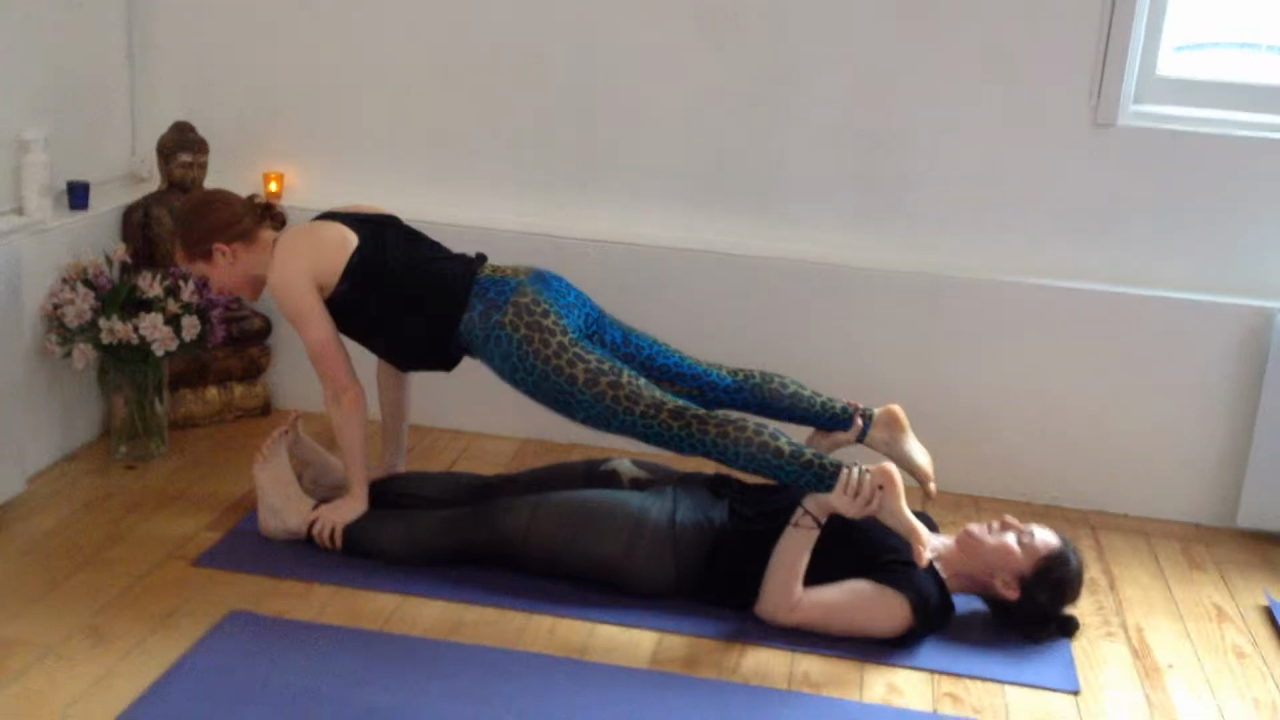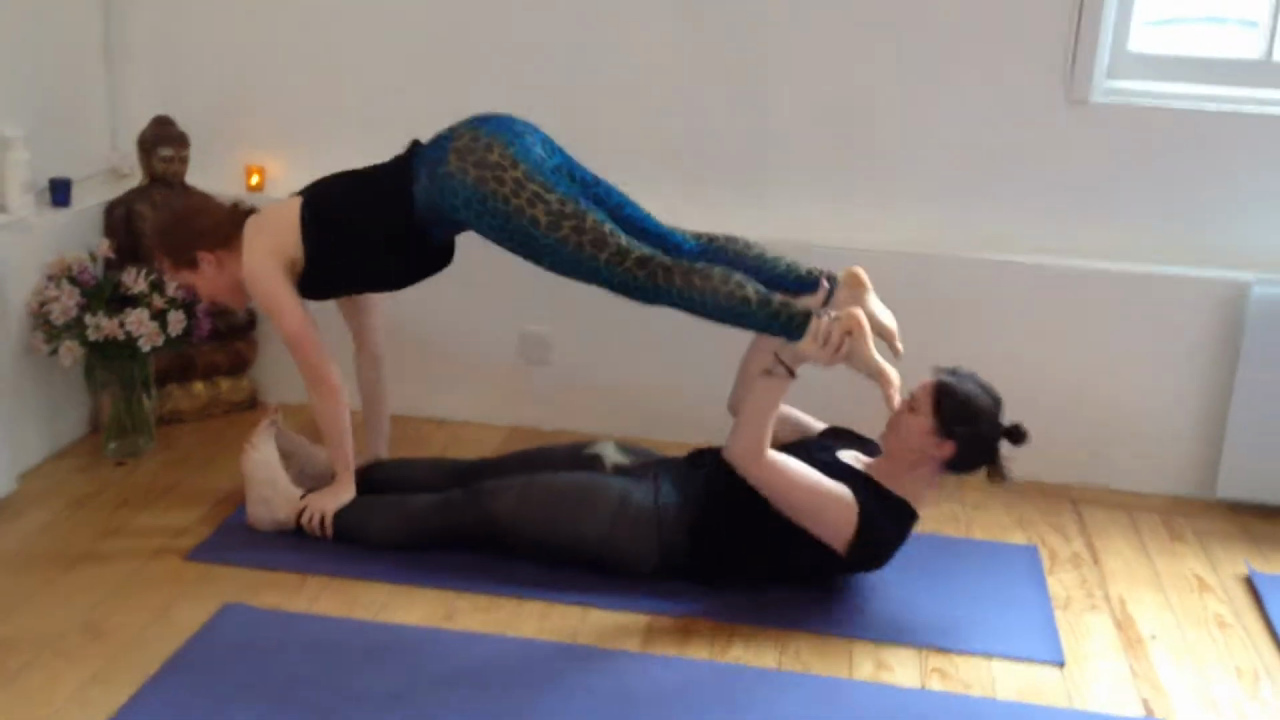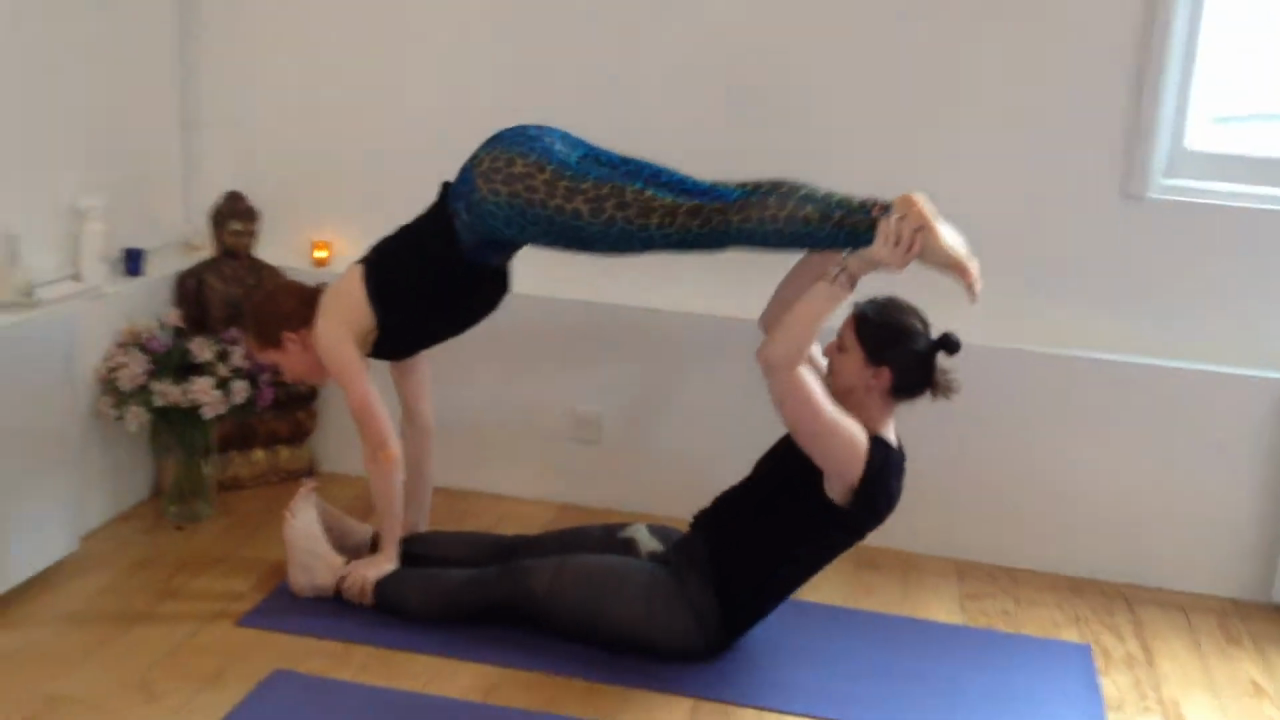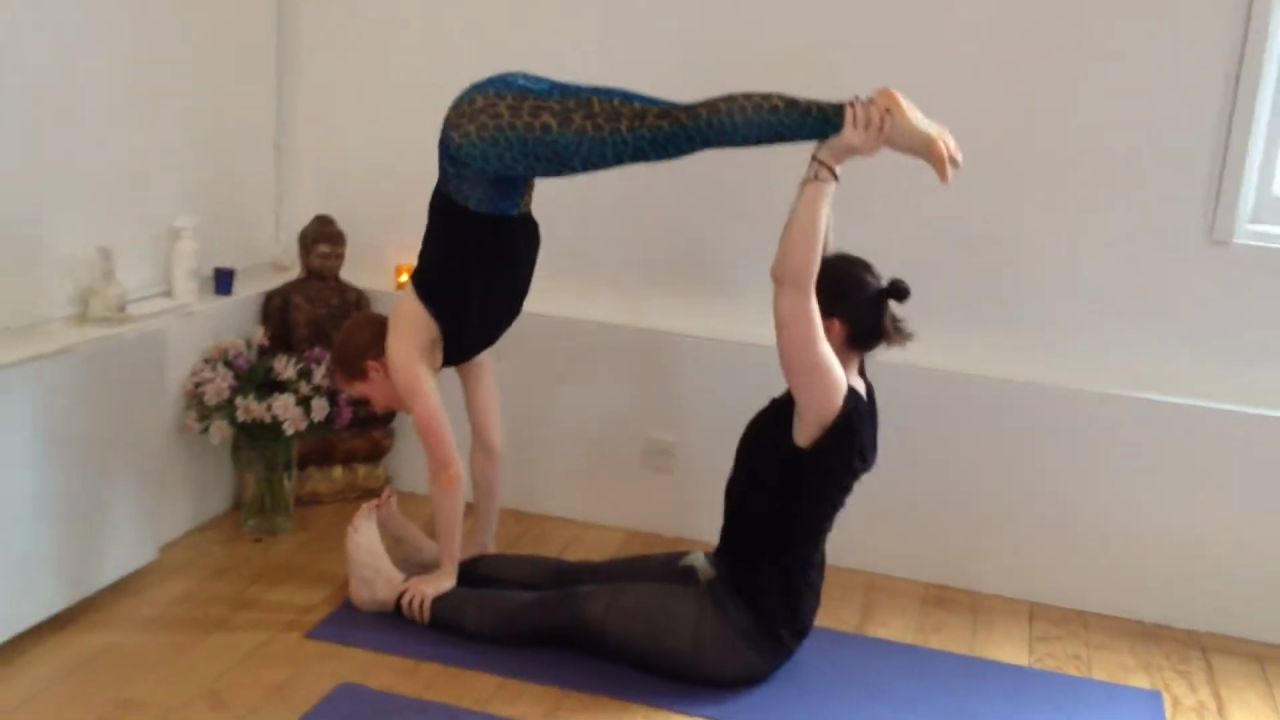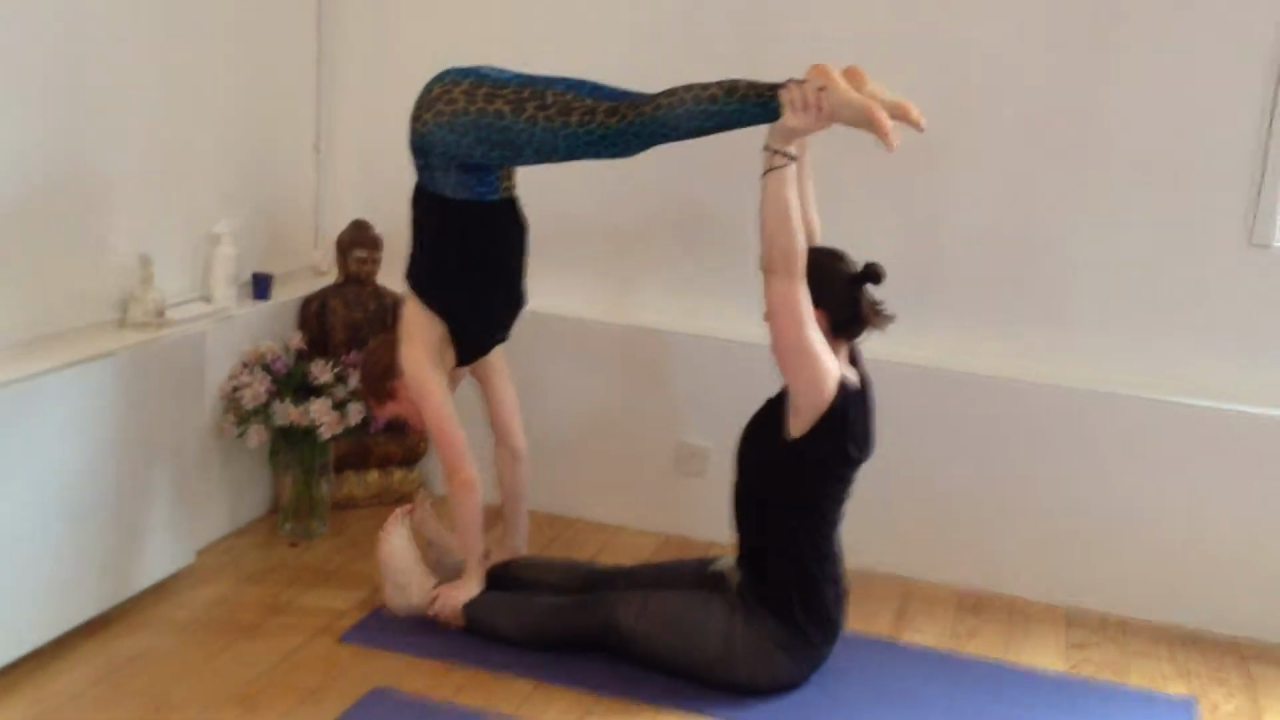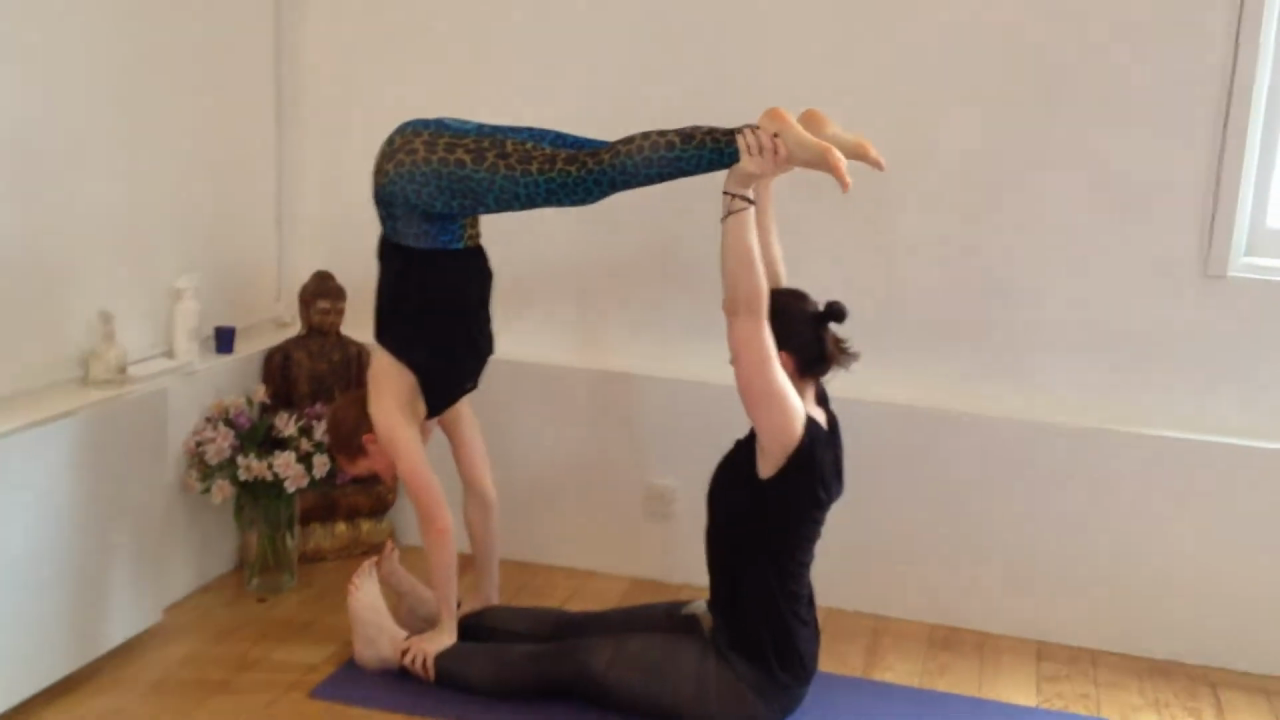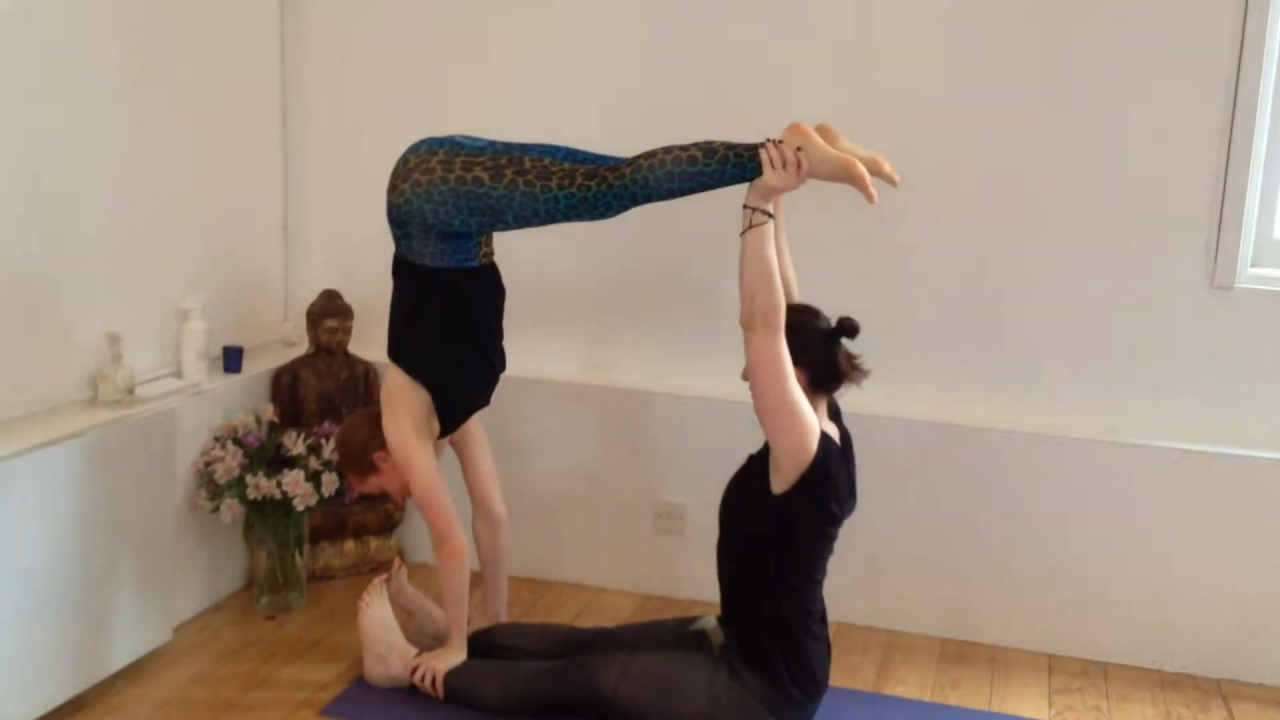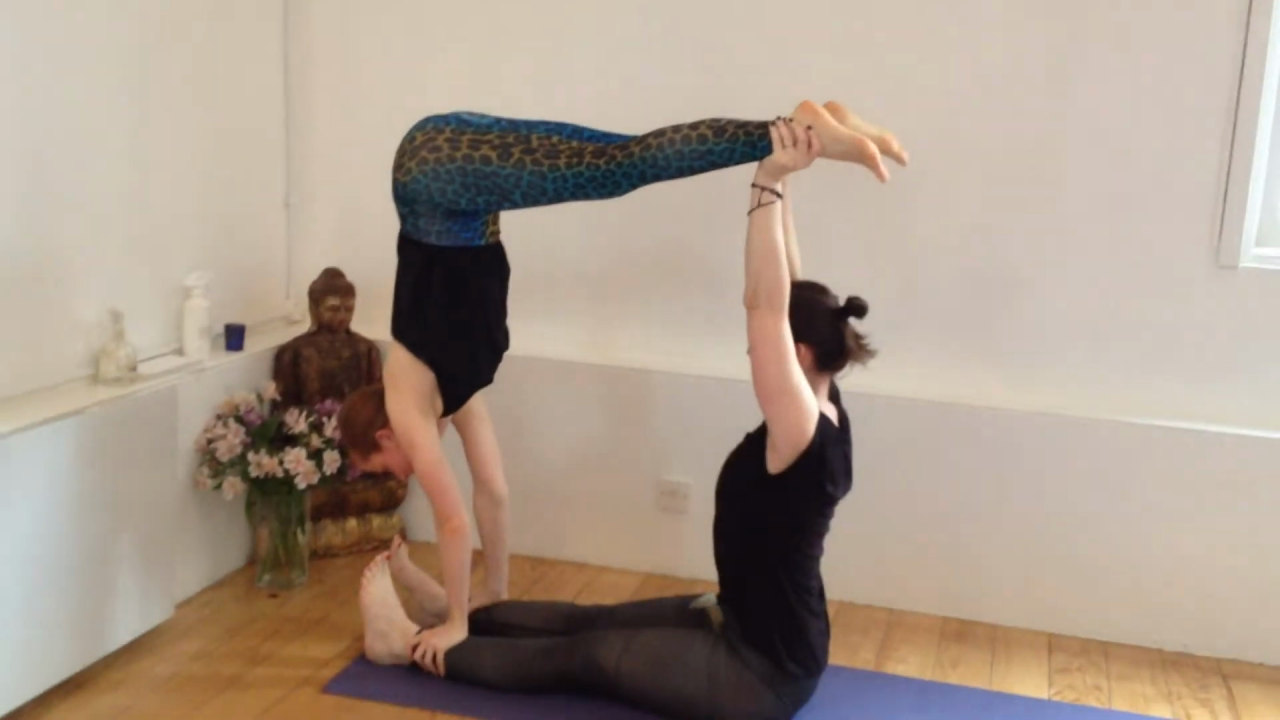
dt=0.5s
person 1, frame 1
left shoulder: (915, 600)
right shoulder: (918, 532)
left elbow: (777, 603)
left wrist: (821, 508)
left hip: (678, 550)
right hip: (698, 497)
left knee: (487, 525)
right knee: (493, 490)
left ankle: (313, 522)
right ankle: (345, 485)
person 1, frame 2
left shoulder: (873, 520)
right shoulder: (862, 452)
left elbow: (745, 453)
right elbow: (742, 403)
left wrist: (792, 359)
right wrist: (777, 327)
left hip: (666, 531)
right hip: (670, 480)
left knee: (475, 510)
right knee: (472, 474)
left ankle: (304, 515)
right ankle: (331, 476)
person 1, frame 3
left shoulder: (867, 466)
right shoulder: (849, 423)
left elbow: (776, 360)
right elbow: (777, 325)
left wrist: (852, 270)
right wrist: (834, 248)
left hip: (694, 608)
right hip: (687, 555)
left knee: (514, 584)
right knee: (510, 552)
left ankle: (345, 580)
right ankle: (371, 543)
person 1, frame 4
left shoulder: (834, 408)
right shoulder: (845, 387)
left elbow: (792, 281)
right elbow: (806, 274)
left wrist: (827, 163)
right wrist: (829, 158)
left hip: (747, 631)
right hip: (739, 588)
left knee: (570, 609)
right knee: (572, 576)
left ankle: (401, 595)
person 1, frame 5
left shoulder: (824, 395)
right shoulder: (844, 377)
left elbow: (781, 272)
right elbow: (802, 262)
left wrist: (782, 149)
right wrist: (794, 150)
left hip: (776, 637)
right hip: (766, 593)
left knee: (603, 614)
right knee: (605, 583)
left ankle: (433, 598)
right ankle: (468, 570)
person 1, frame 6
left shoulder: (792, 436)
right shoulder: (813, 418)
left elbow: (744, 314)
right elbow: (767, 301)
left wrist: (740, 194)
right wrist: (760, 190)
right hip: (741, 634)
left knee: (573, 661)
right knee: (578, 627)
left ankle: (403, 649)
person 1, frame 7
left shoulder: (806, 450)
right shoulder: (824, 430)
left elbow: (764, 329)
right elbow: (782, 320)
left wrist: (759, 207)
right wrist: (770, 208)
right hip: (751, 649)
right knee: (589, 644)
left ankle: (411, 664)
right ankle: (447, 632)
person 1, frame 8
left shoulder: (803, 432)
right shoulder: (824, 414)
left elbow: (767, 307)
right elbow: (786, 298)
left wrist: (768, 186)
right wrist: (777, 184)
left hip: (764, 671)
right hip: (754, 627)
left knee: (582, 656)
right knee: (589, 621)
left ankle: (414, 644)
right ankle: (450, 613)
person 2, frame 1
left shoulder: (287, 269)
right shoulder: (328, 231)
left elbow: (342, 388)
right elbow: (391, 347)
left wrist: (357, 493)
right wrist: (392, 466)
left hip: (512, 329)
right hip: (533, 295)
left knee: (676, 419)
right knee: (703, 385)
left ankle: (858, 480)
right ankle: (866, 422)
person 2, frame 2
left shoulder: (257, 261)
right shoulder: (296, 239)
left elbow: (323, 380)
right elbow: (370, 349)
left wrist: (342, 484)
right wrist: (374, 456)
left hip: (476, 167)
right hip: (493, 140)
left knee: (646, 270)
right knee: (664, 246)
left ankle: (824, 326)
right ankle: (831, 288)
person 2, frame 3
left shoulder: (331, 331)
right shoulder: (371, 309)
left elbow: (385, 451)
right elbow: (421, 424)
left wrist: (387, 553)
right wrist: (415, 529)
left hip: (509, 183)
right hip: (527, 157)
left knee: (701, 219)
right knee: (718, 205)
left ankle: (889, 225)
right ankle: (890, 212)
person 2, frame 4
left shoulder: (405, 351)
right shoulder: (452, 334)
left elbow: (447, 468)
right elbow: (488, 446)
left wrist: (446, 572)
right wrist: (479, 547)
left knee: (681, 129)
right knee: (679, 132)
person 2, frame 5
left shoulder: (419, 359)
right shoulder: (465, 338)
left elbow: (462, 475)
right elbow: (514, 448)
left wrist: (472, 577)
right wrist: (513, 549)
left knee: (630, 125)
person 2, frame 6
left shoulder: (390, 412)
right shoulder: (435, 391)
left elbow: (438, 524)
right elbow: (483, 495)
left wrist: (446, 627)
right wrist: (485, 597)
left knee: (593, 176)
person 2, frame 7
left shoulder: (404, 429)
right shoulder: (442, 409)
left elbow: (450, 543)
right elbow: (493, 513)
left wrist: (455, 644)
right wrist: (494, 614)
left knee: (610, 187)
person 2, frame 8
left shoulder: (408, 406)
right shoulder: (443, 386)
left elbow: (453, 521)
right elbow: (493, 492)
left wrist: (455, 623)
right wrist: (493, 591)
left knee: (621, 165)
